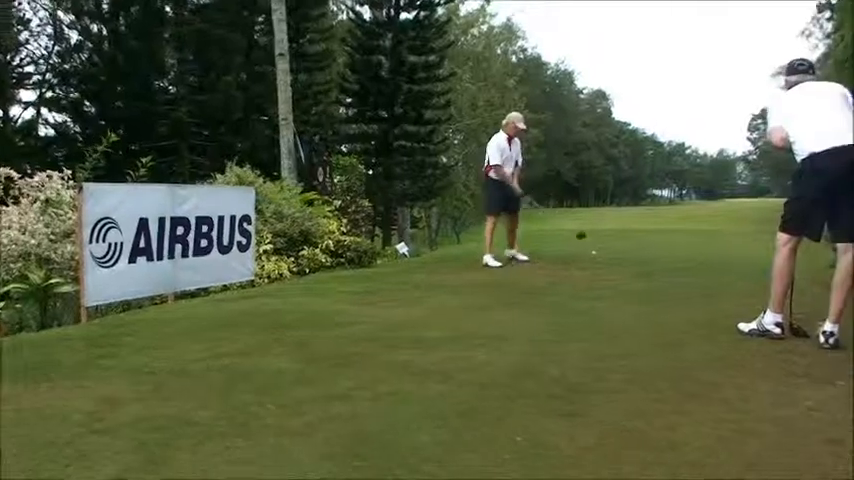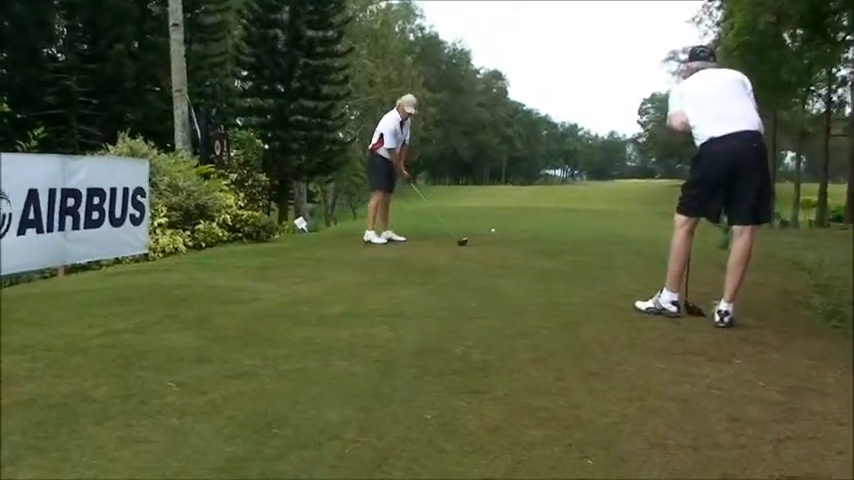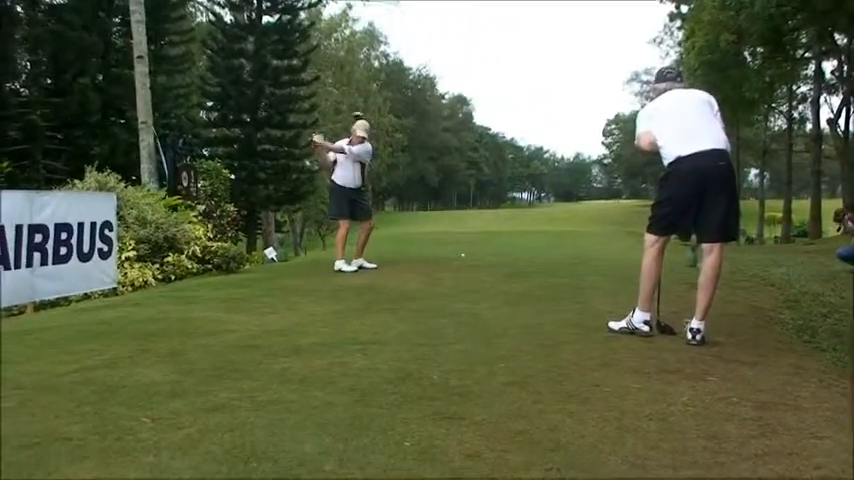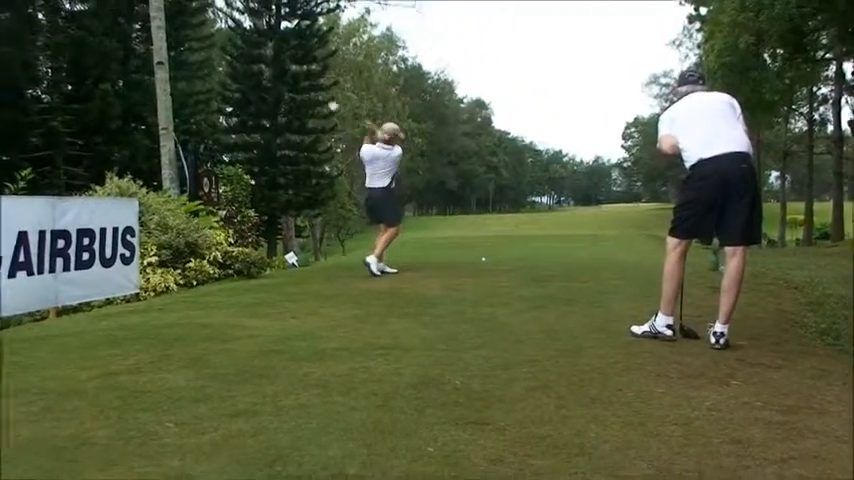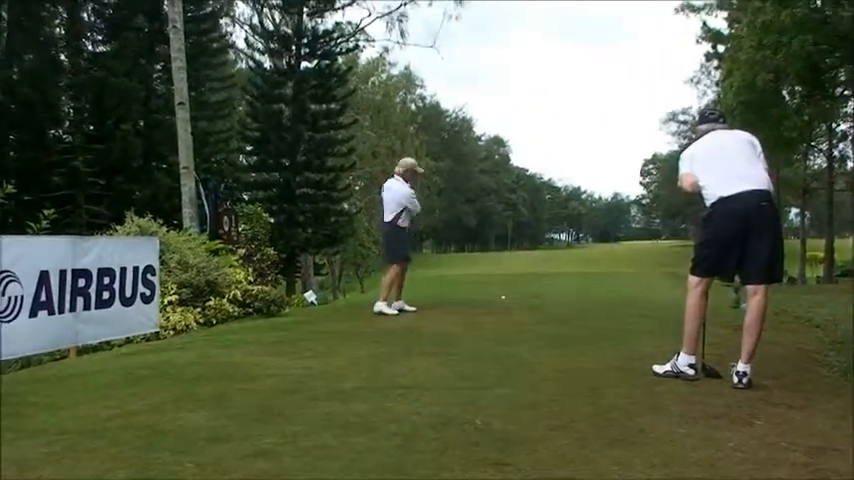
dt=0.7s
person 1, frame 1
left shoulder: (782, 101)
left elbow: (778, 139)
left hip: (817, 163)
left knee: (786, 240)
left ankle: (772, 320)
right ankle: (831, 329)
person 1, frame 2
left shoulder: (682, 87)
right shoulder: (737, 77)
left elbow: (678, 123)
right elbow: (755, 114)
left hip: (715, 148)
right hip: (752, 144)
left knee: (684, 221)
right knee: (744, 229)
left ankle: (669, 299)
right ankle: (725, 309)
person 1, frame 3
left shoulder: (649, 108)
right shoulder: (704, 96)
left elbow: (646, 143)
right elbow: (722, 133)
left hip: (683, 167)
right hip: (719, 162)
left knee: (654, 239)
right knee: (713, 246)
left ankle: (641, 318)
right ankle: (697, 327)
person 1, frame 4
left shoulder: (671, 112)
right shoulder: (726, 99)
left elbow: (668, 147)
right elbow: (745, 136)
left hip: (705, 170)
right hip: (741, 166)
left knee: (676, 244)
right knee: (736, 250)
left ankle: (664, 322)
right ankle: (720, 331)
person 1, frame 5
left shoulder: (691, 150)
right shoulder: (746, 137)
left elbow: (689, 185)
right elbow: (766, 174)
left hip: (724, 208)
right hip: (762, 204)
left knee: (697, 282)
right knee: (757, 289)
left ankle: (686, 361)
right ankle: (743, 369)
person 2, frame 1
left shoulder: (516, 142)
right shoulder: (496, 142)
left elbow: (518, 164)
right elbow: (496, 169)
left wrist: (515, 182)
right wrist: (512, 185)
left hip: (509, 185)
right hip: (494, 183)
left knee: (513, 217)
right knee: (492, 218)
left ankle: (511, 250)
right ankle: (487, 256)
person 2, frame 2
left shoulder: (406, 121)
right shoulder: (389, 123)
left elbow: (405, 144)
right elbow: (391, 150)
left wrist: (401, 166)
right wrist: (401, 170)
left hip: (390, 162)
right hip: (378, 160)
left knee: (386, 197)
right knee: (377, 195)
left ankle: (386, 232)
right ankle: (369, 232)
person 2, frame 3
left shoulder: (367, 148)
right shoulder: (340, 144)
left elbow: (344, 151)
right elbow: (329, 163)
left wrist: (322, 144)
right wrist: (321, 145)
left hip: (357, 191)
right hip: (339, 189)
left knee: (368, 225)
right knee: (345, 225)
left ankle: (358, 259)
right ankle: (339, 262)
person 2, frame 4
left shoulder: (368, 150)
right shoulder: (397, 153)
left wrist: (371, 133)
right wrist: (375, 131)
left hip: (371, 193)
right hip: (386, 194)
left knee: (383, 228)
right knee: (393, 229)
left ankle: (379, 264)
right ankle: (373, 258)
person 2, frame 5
left shoulder: (389, 183)
right shoulder: (407, 192)
right elbow: (416, 211)
left hip: (391, 228)
right hip: (396, 230)
left knee: (402, 266)
right knee: (395, 267)
left ankle: (398, 302)
right ankle: (381, 303)
